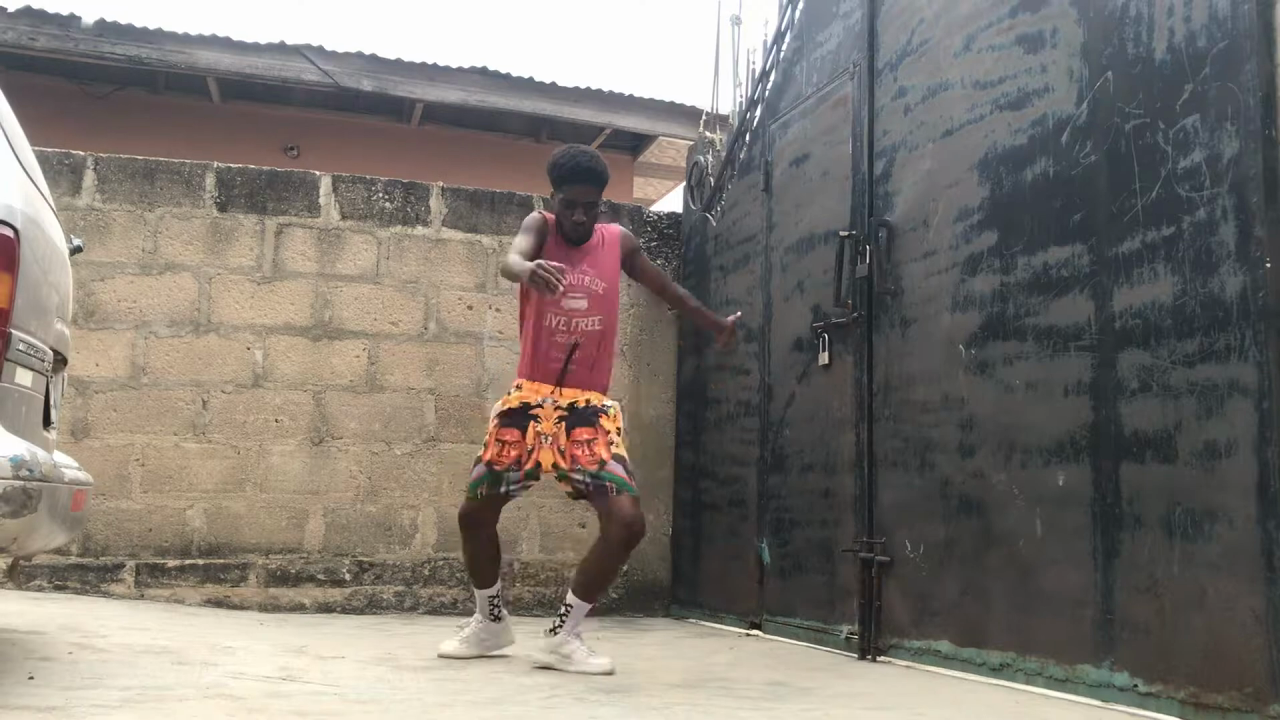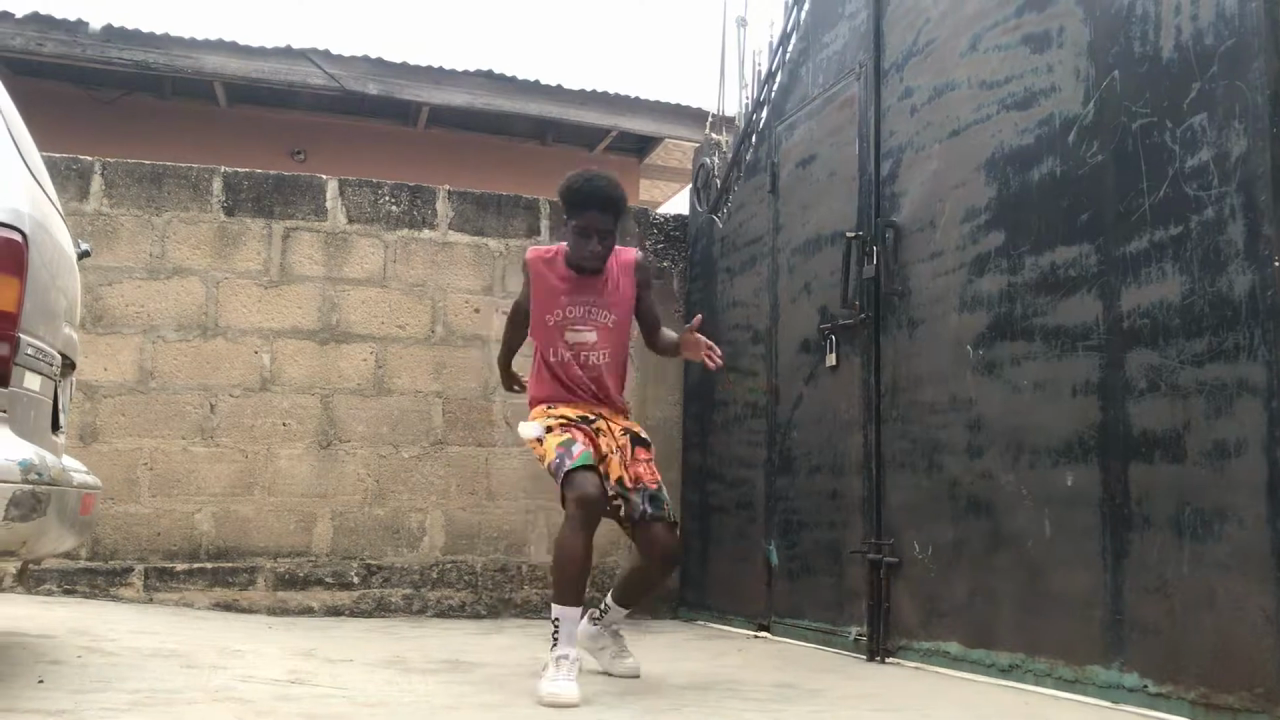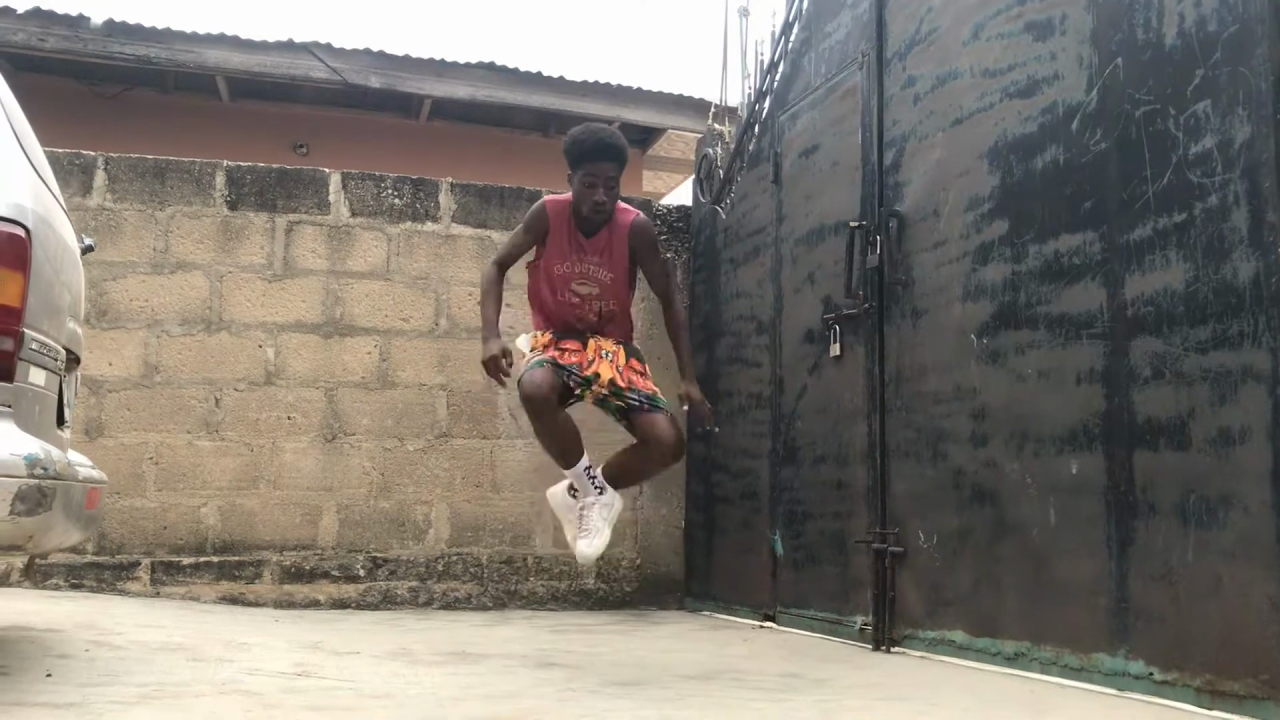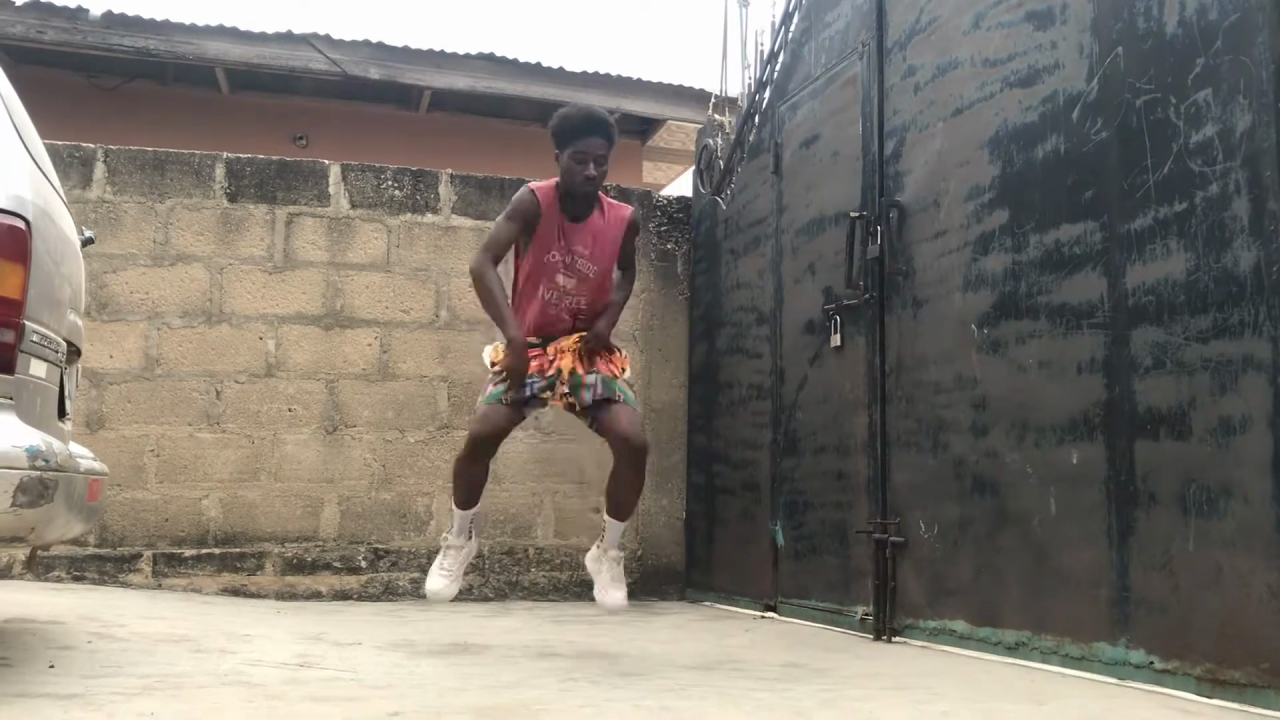
dt=0.5s
person 1, frame 1
left shoulder: (619, 242)
right shoulder: (538, 227)
left elbow: (666, 288)
right elbow: (509, 262)
left wrist: (717, 324)
right wrist: (529, 267)
left hip: (588, 408)
right hip: (529, 399)
left knee: (627, 522)
right knee: (473, 514)
left ankle: (565, 633)
right ankle: (490, 620)
person 1, frame 2
left shoulder: (635, 268)
right shoulder: (537, 263)
left elbow: (655, 334)
right elbow: (520, 318)
left wrist: (687, 344)
right wrist: (505, 368)
left hip: (617, 419)
right hip: (559, 415)
left knee: (665, 546)
right knee: (588, 505)
left ankle: (605, 624)
right ankle: (563, 651)
person 1, frame 3
left shoulder: (636, 227)
right shoulder: (547, 213)
left elbow: (670, 300)
right elbow: (496, 269)
left wrist: (688, 378)
right wrist: (491, 339)
left hip: (613, 347)
right hip: (556, 340)
left knee: (668, 439)
right knee: (535, 389)
left ankle: (581, 493)
right ankle: (593, 490)
person 1, frame 4
left shoulder: (624, 218)
right shoulder: (532, 202)
right elbow: (481, 265)
left wrist: (605, 324)
right wrist: (510, 334)
left hip: (588, 354)
right hip: (529, 350)
left knee: (635, 444)
right knee: (480, 440)
left ankle: (609, 547)
right ankle: (461, 535)
